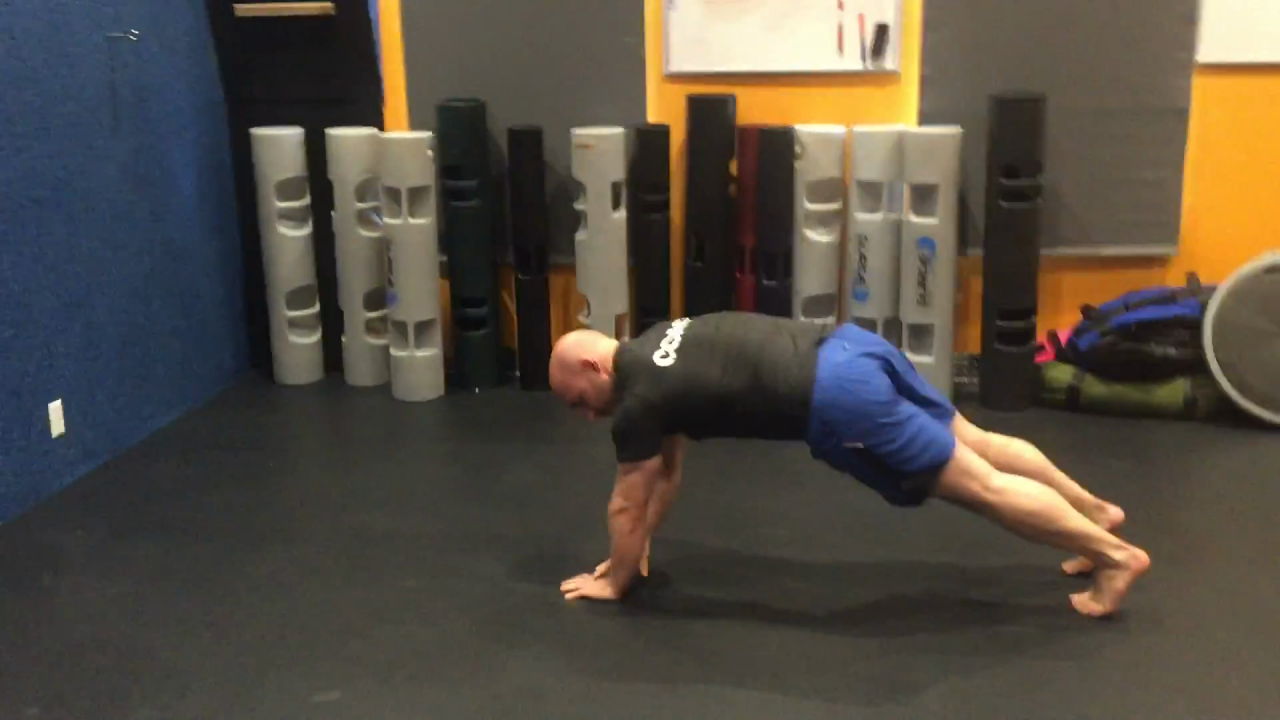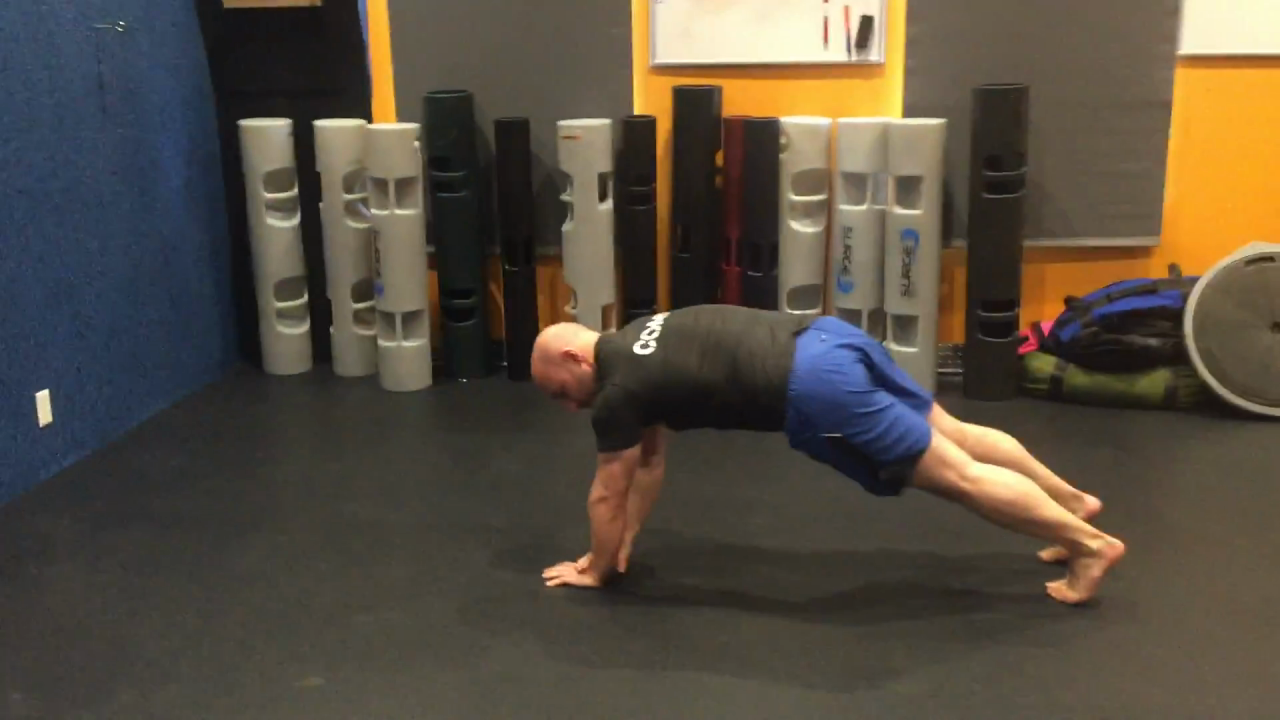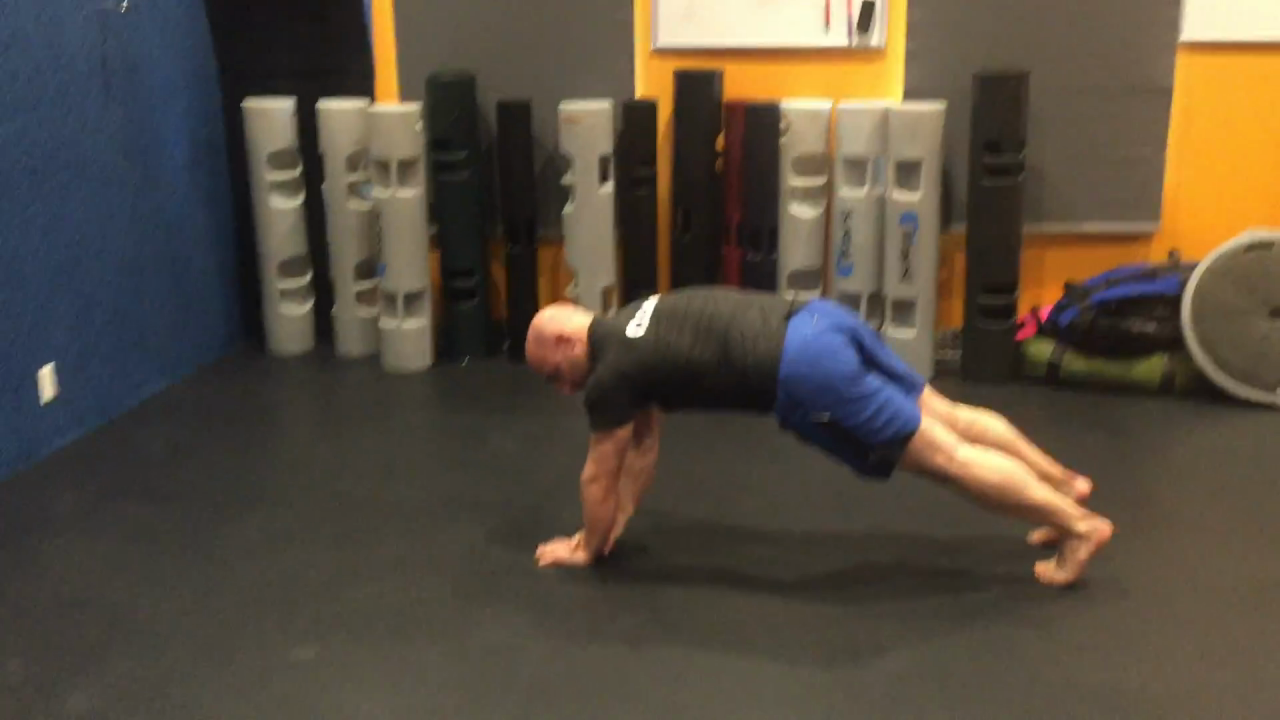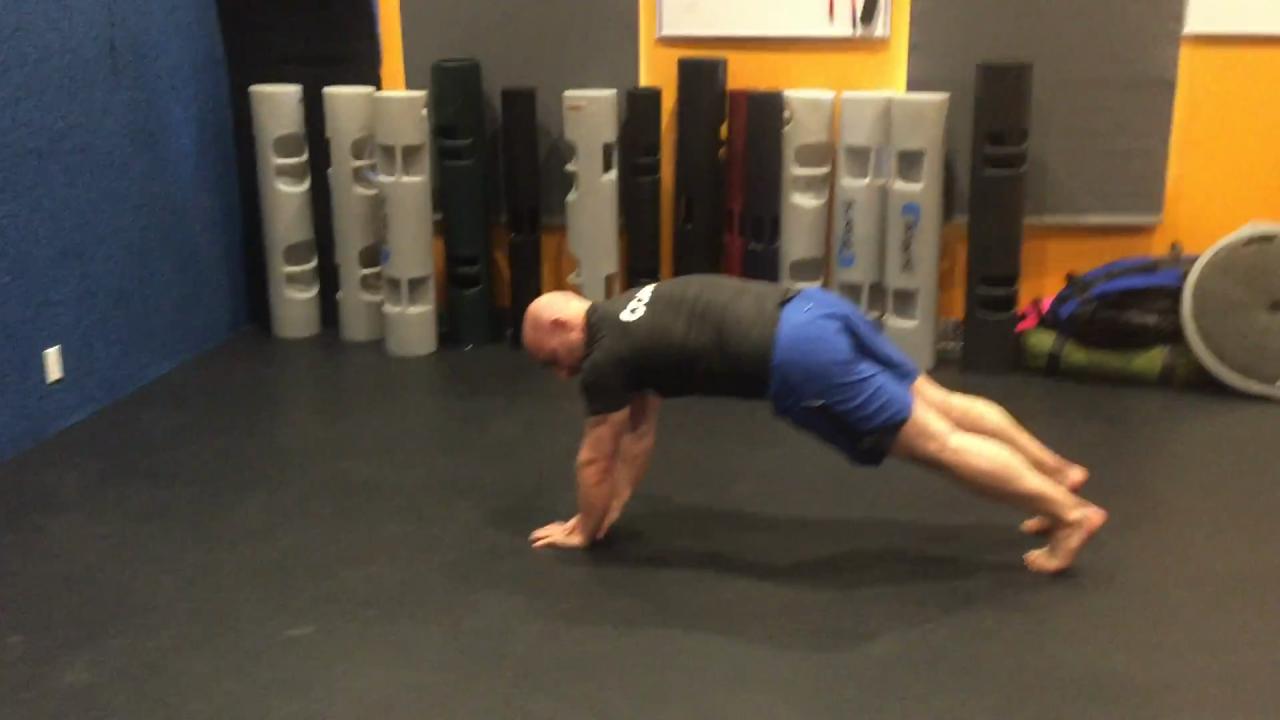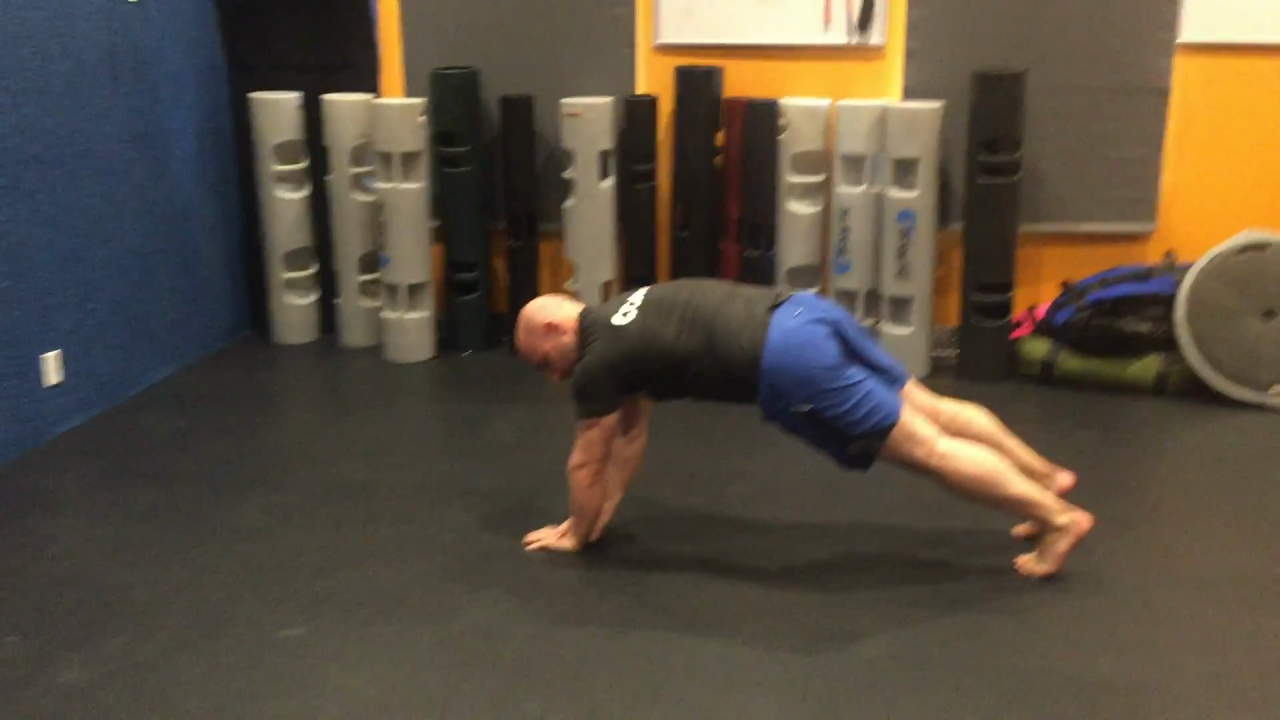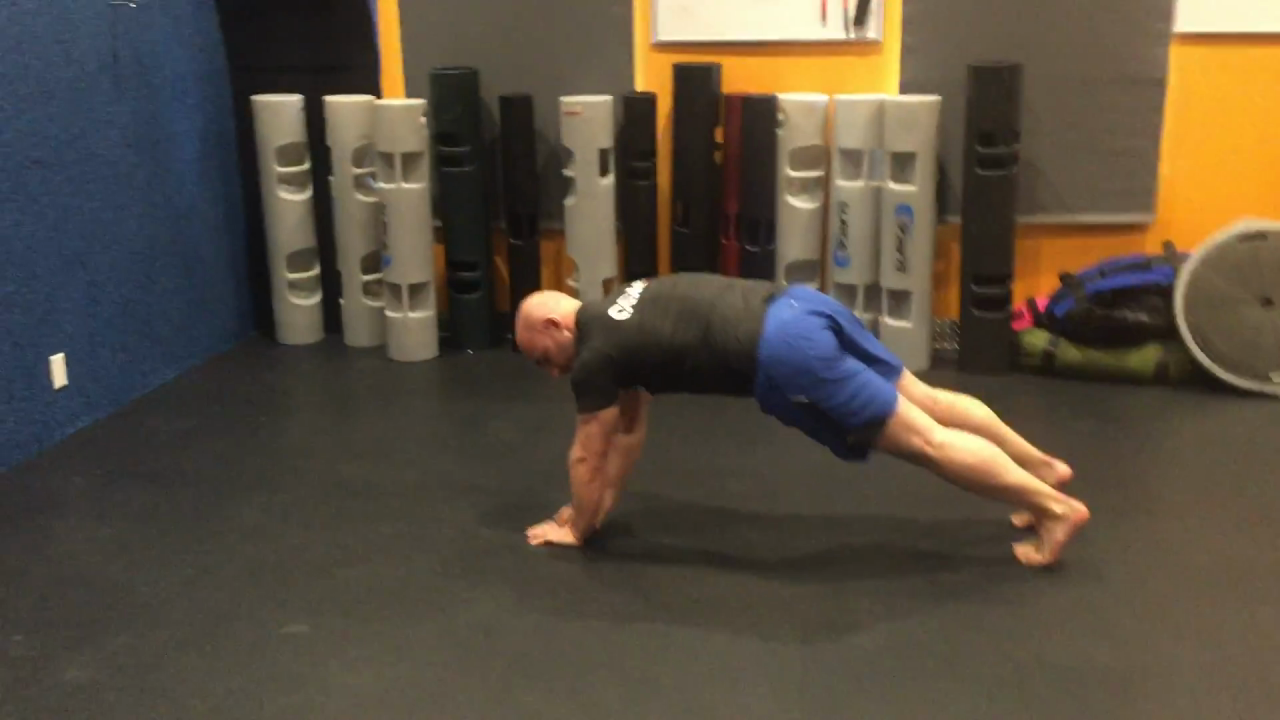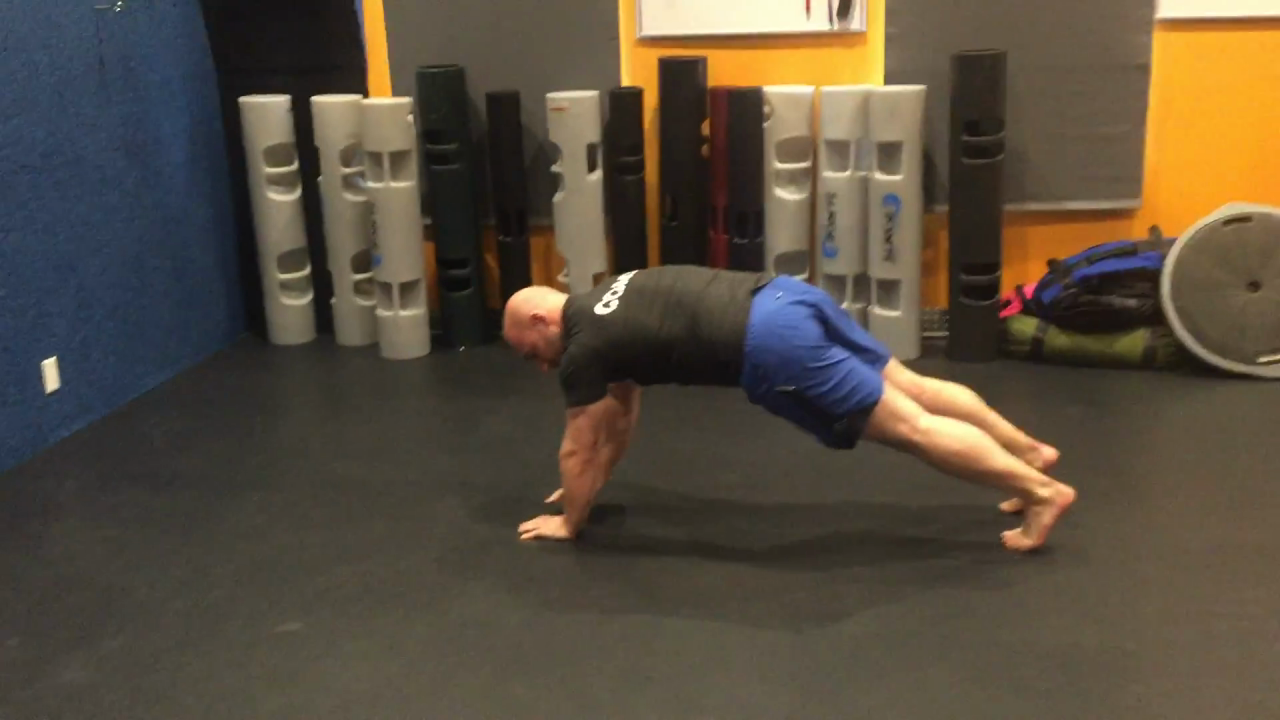
dt=0.1s
person 1, frame 1
left shoulder: (639, 398)
right shoulder: (657, 349)
left elbow: (627, 504)
right elbow: (668, 467)
left wrist: (613, 583)
right wrist: (639, 547)
left hip: (838, 400)
right hip: (850, 349)
left knee: (980, 486)
right knee: (976, 445)
left ankle: (1116, 557)
right ankle: (1098, 513)
person 1, frame 2
left shoulder: (619, 388)
right shoulder: (638, 346)
left elbow: (608, 494)
right elbow: (650, 460)
left wrist: (596, 571)
right wrist: (624, 543)
left hip: (814, 391)
right hip: (827, 340)
left knee: (956, 475)
right knee: (954, 435)
left ankle: (1091, 544)
right ankle: (1076, 503)
person 1, frame 3
left shoulder: (610, 371)
right shoulder: (634, 332)
left elbow: (599, 473)
right elbow: (643, 443)
left wrist: (587, 548)
right wrist: (616, 524)
left hip: (806, 373)
right hip: (821, 323)
left knee: (945, 456)
right knee: (947, 419)
left ankle: (1079, 526)
right ankle: (1065, 484)
person 1, frame 4
left shoulder: (606, 355)
right shoulder: (630, 321)
left elbow: (595, 457)
right elbow: (639, 428)
left wrist: (583, 531)
right wrist: (612, 508)
left hip: (798, 360)
right hip: (815, 311)
left knee: (937, 443)
right knee: (941, 406)
left ankle: (1070, 514)
right ankle: (1059, 473)
person 1, frame 5
left shoulder: (598, 359)
right shoulder: (622, 324)
left elbow: (587, 460)
right elbow: (630, 430)
left wrist: (576, 536)
right wrist: (601, 512)
left hip: (789, 363)
right hip: (805, 315)
left knee: (927, 449)
right knee: (930, 411)
left ankle: (1059, 519)
right ankle: (1048, 479)
person 1, frame 6
left shoulder: (595, 353)
right shoulder: (621, 318)
left elbow: (587, 454)
right elbow: (630, 423)
left wrist: (578, 530)
right wrist: (602, 501)
left hip: (785, 355)
right hip: (799, 308)
left knee: (923, 438)
right knee: (926, 401)
left ankle: (1055, 508)
right ankle: (1045, 469)
person 1, frame 7
left shoulder: (584, 348)
right shoulder: (607, 308)
left elbow: (576, 448)
right elbow: (623, 401)
left wrist: (569, 523)
right wrist: (595, 478)
left hip: (771, 346)
right hip: (784, 298)
left knee: (910, 427)
right knee: (912, 390)
left ankle: (1041, 493)
right ankle: (1031, 453)
